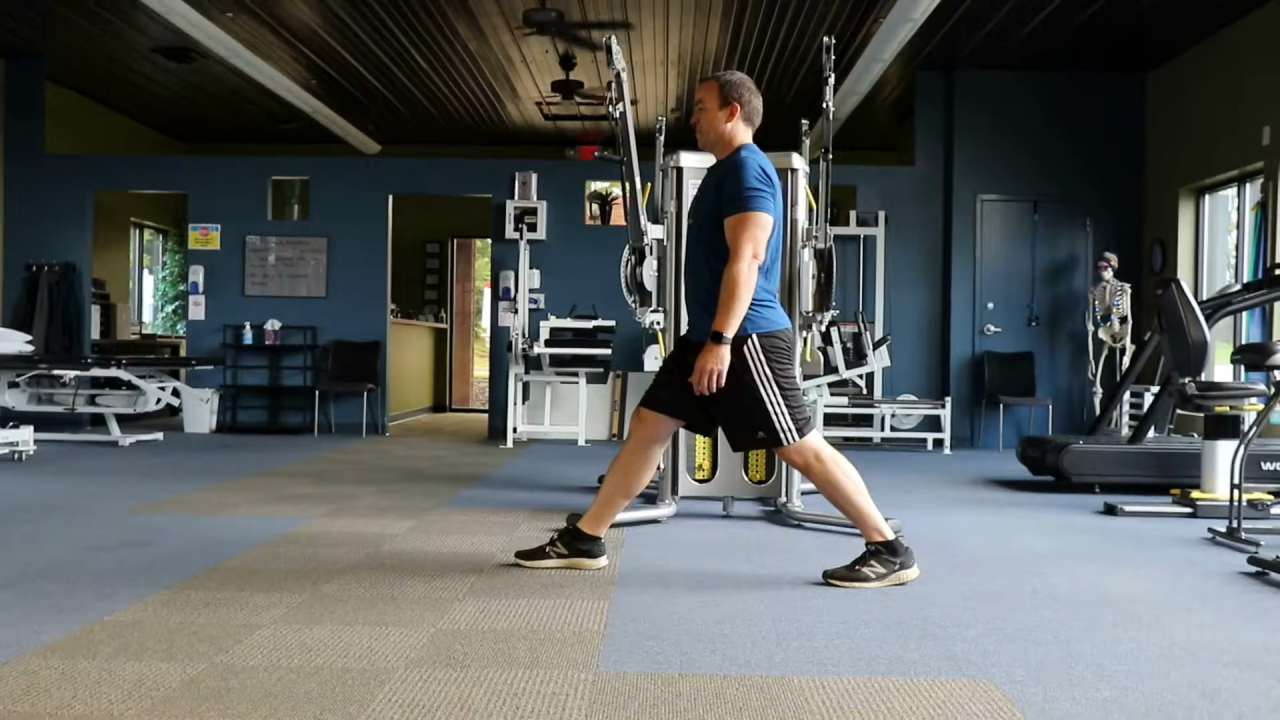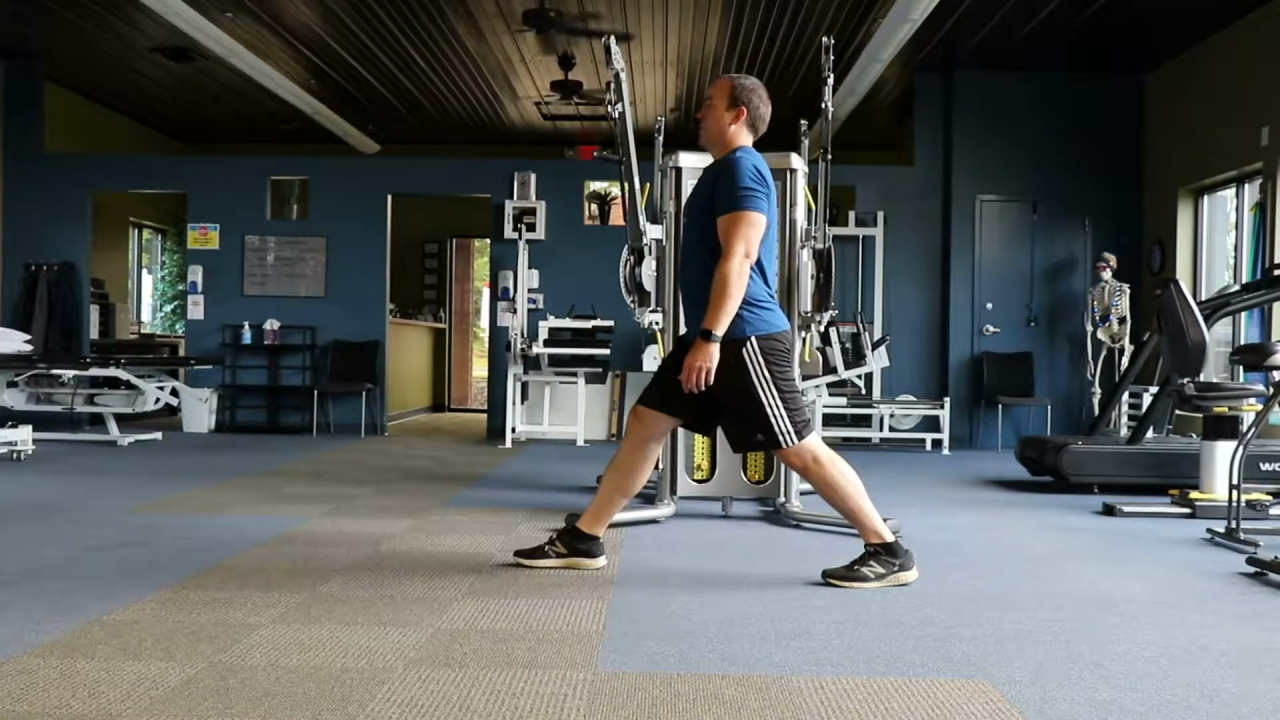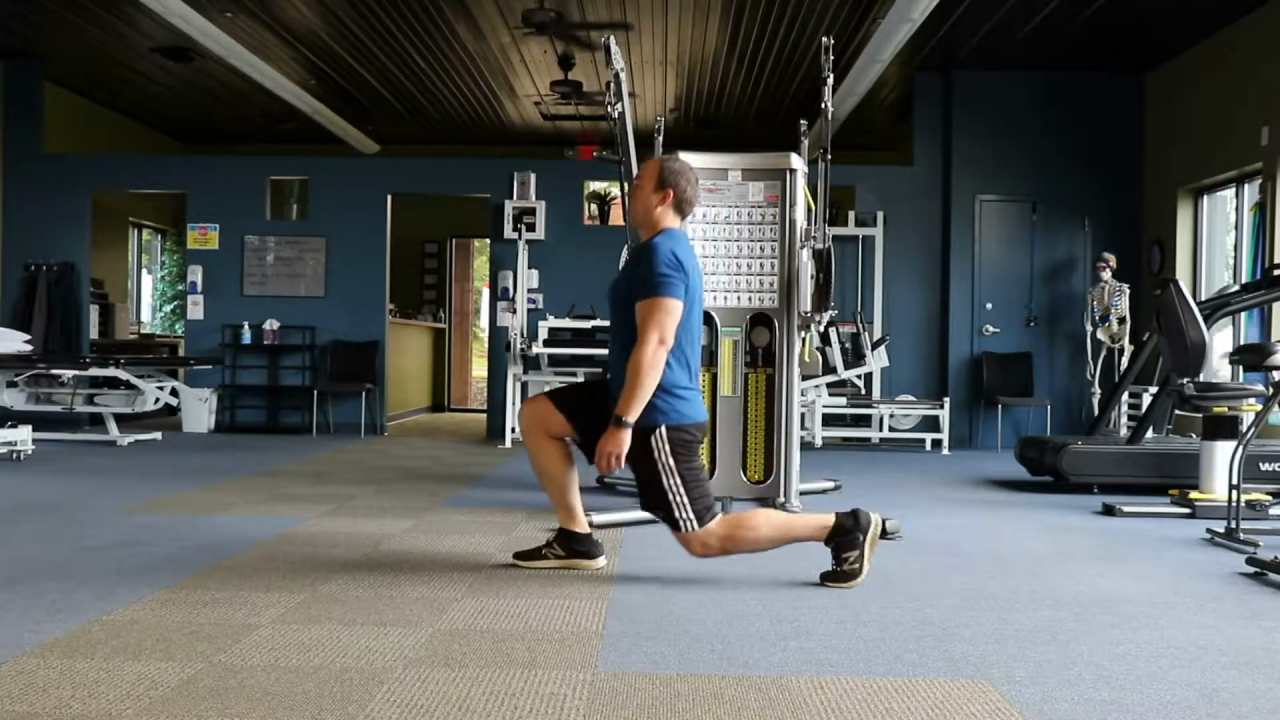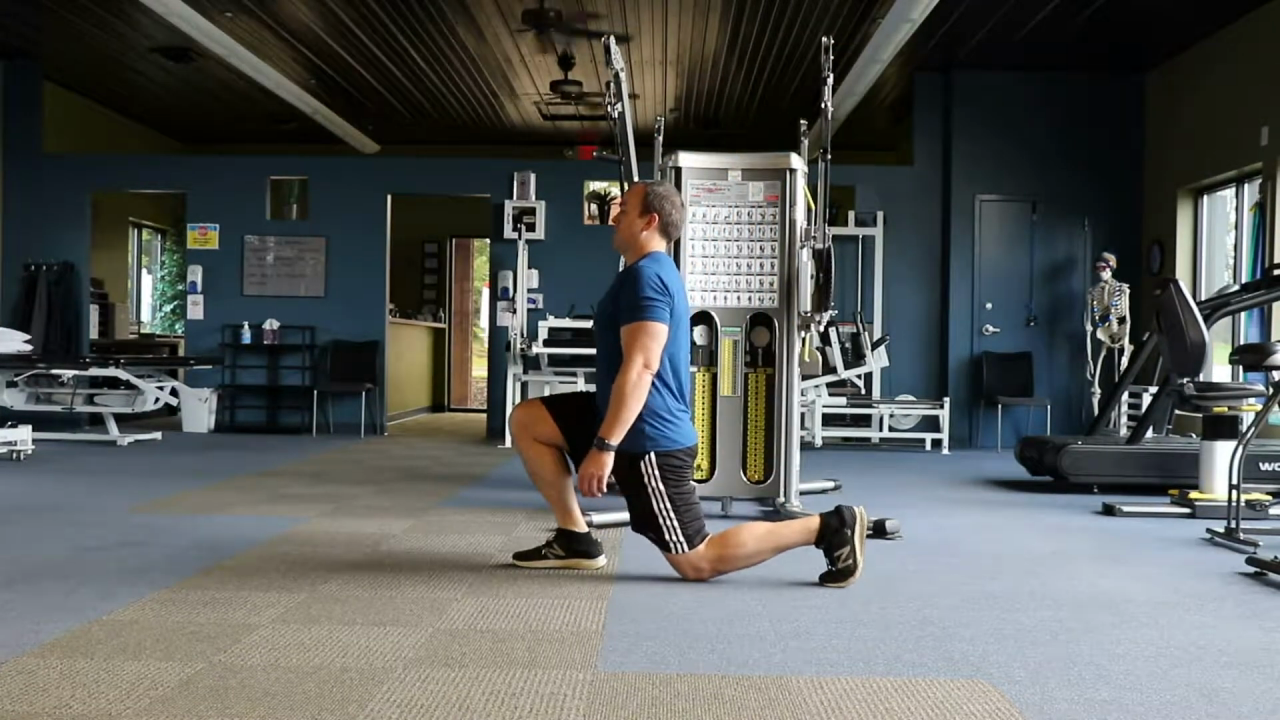
dt=1s
person 1, frame 1
left shoulder: (746, 167)
right shoulder: (727, 171)
left elbow: (747, 259)
left wrist: (721, 341)
left hip: (745, 338)
right hip: (710, 334)
left knee: (799, 447)
right knee: (647, 426)
left ankle: (889, 550)
right ankle: (583, 541)
person 1, frame 2
left shoulder: (741, 167)
right shoulder: (726, 171)
left elbow: (739, 257)
left wrist: (710, 338)
left hip: (744, 337)
right hip: (715, 335)
left knee: (799, 449)
right knee: (644, 424)
left ankle: (888, 551)
right ankle: (582, 540)
person 1, frame 3
left shoulder: (660, 251)
right shoulder: (664, 249)
left elbow: (656, 343)
left wrist: (621, 423)
left hip: (661, 414)
right hip: (645, 403)
left knee: (706, 538)
right knee: (536, 416)
left ankle: (843, 527)
right ankle: (577, 540)
person 1, frame 4
left shoulder: (645, 275)
right shoulder: (654, 272)
left elbow: (640, 369)
left wrist: (603, 446)
left hip: (648, 436)
right hip: (634, 424)
left knee: (697, 562)
right knee: (526, 420)
left ankle: (832, 526)
right ankle: (576, 540)
